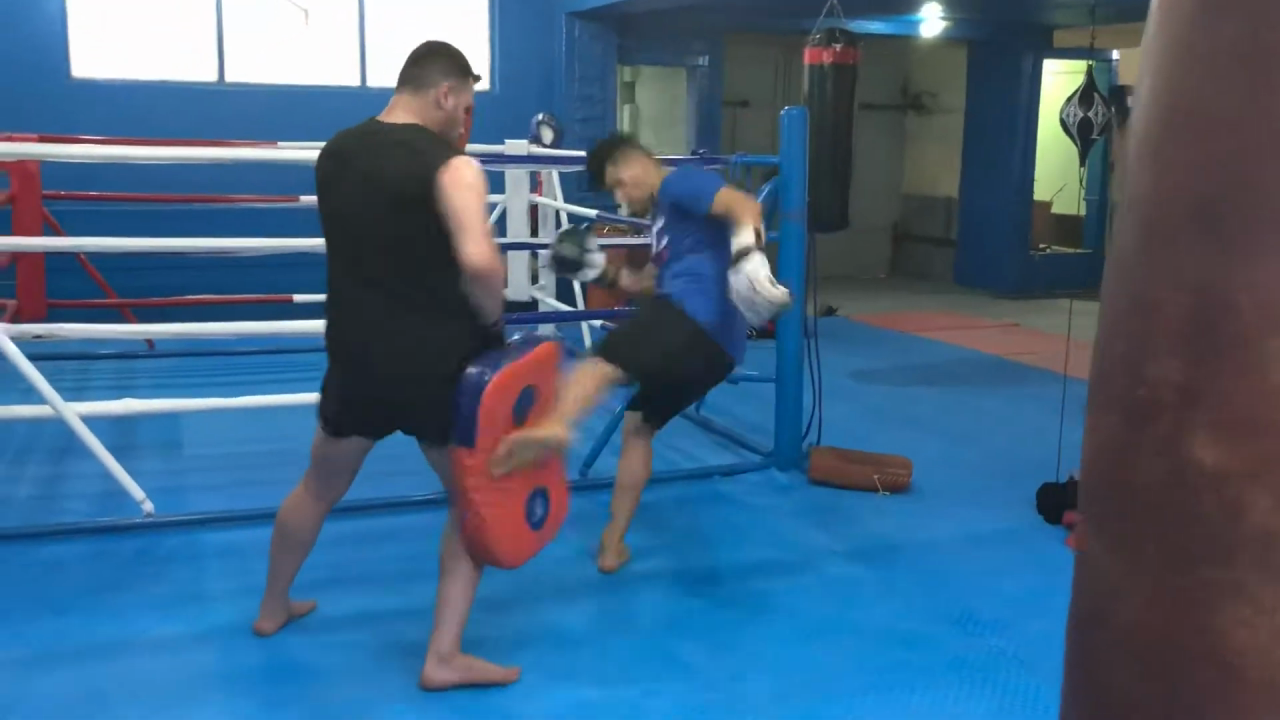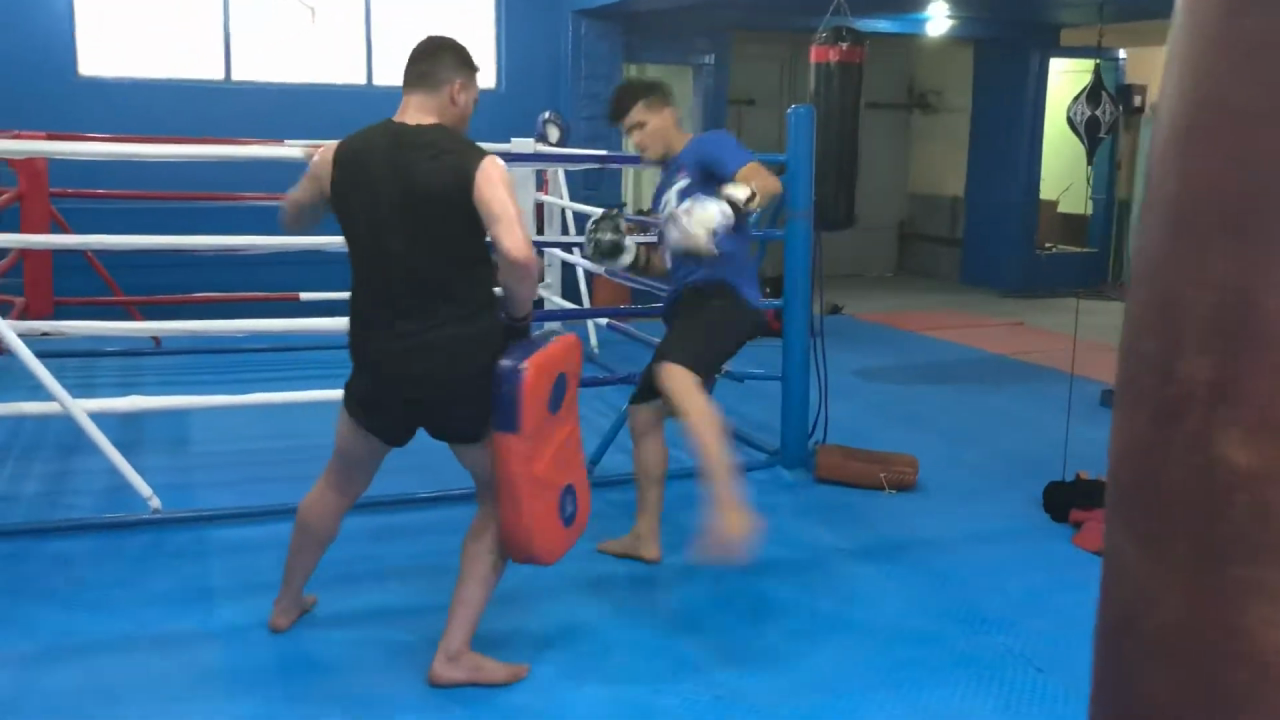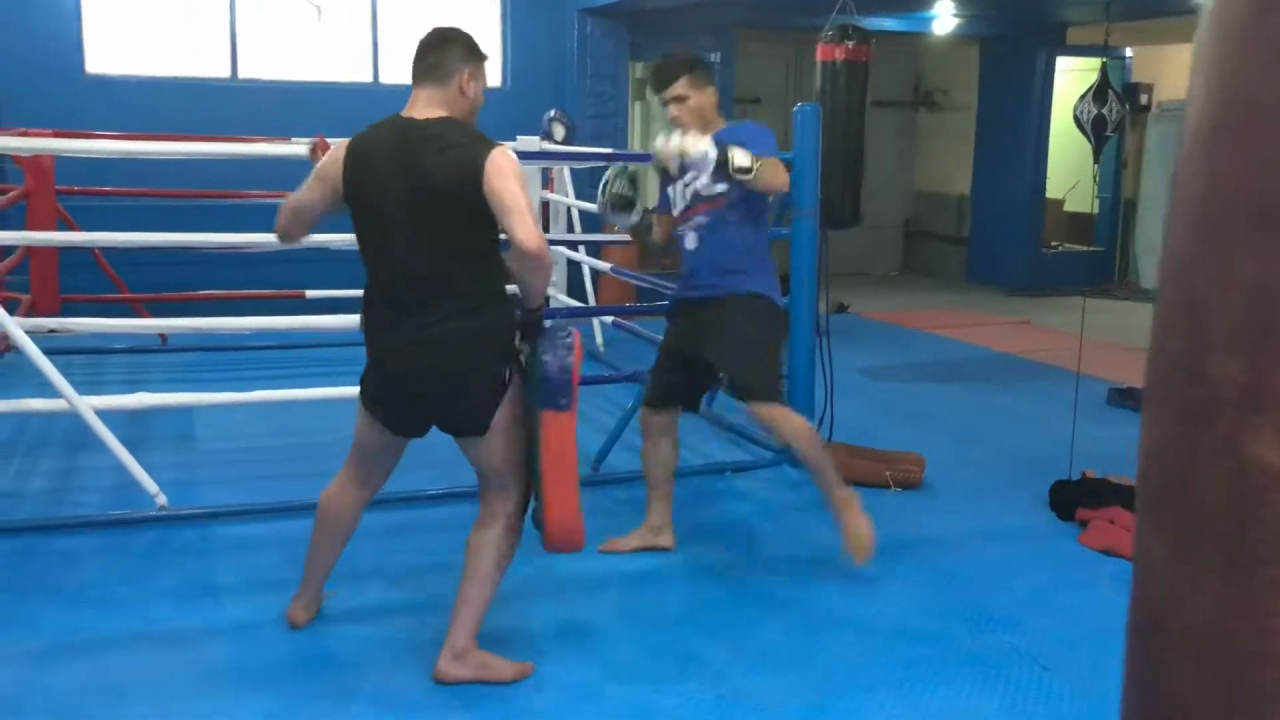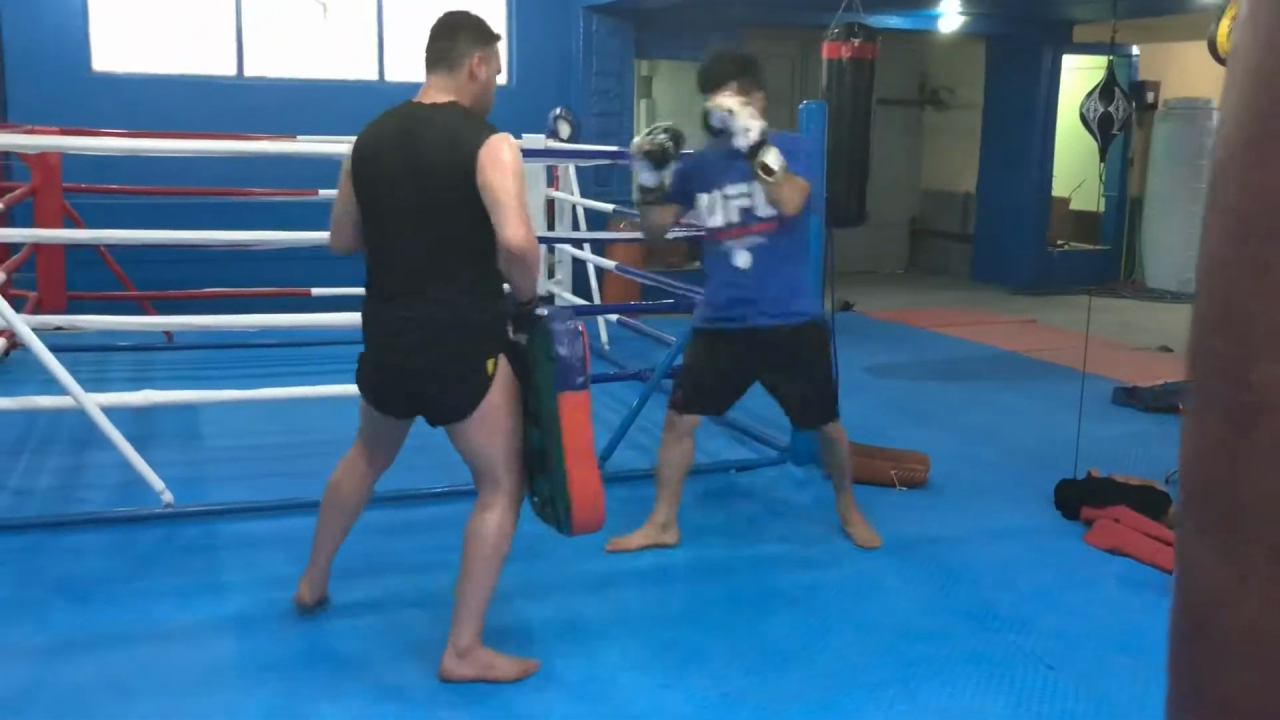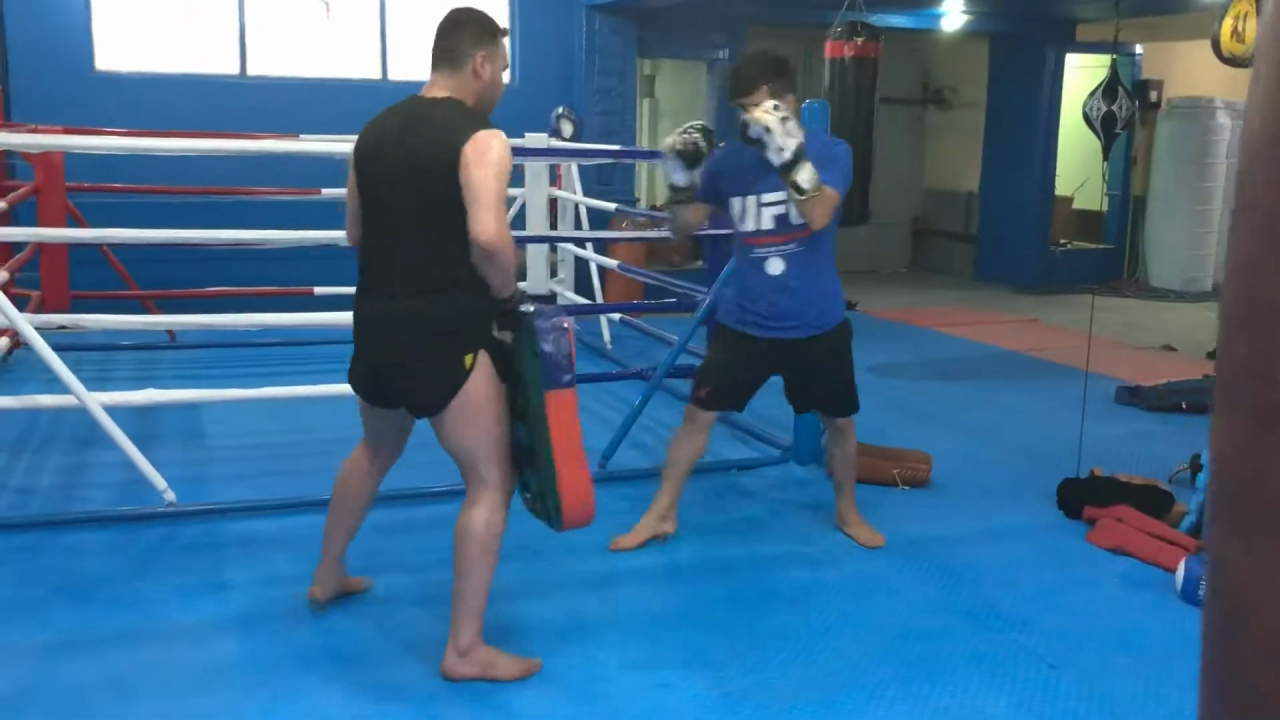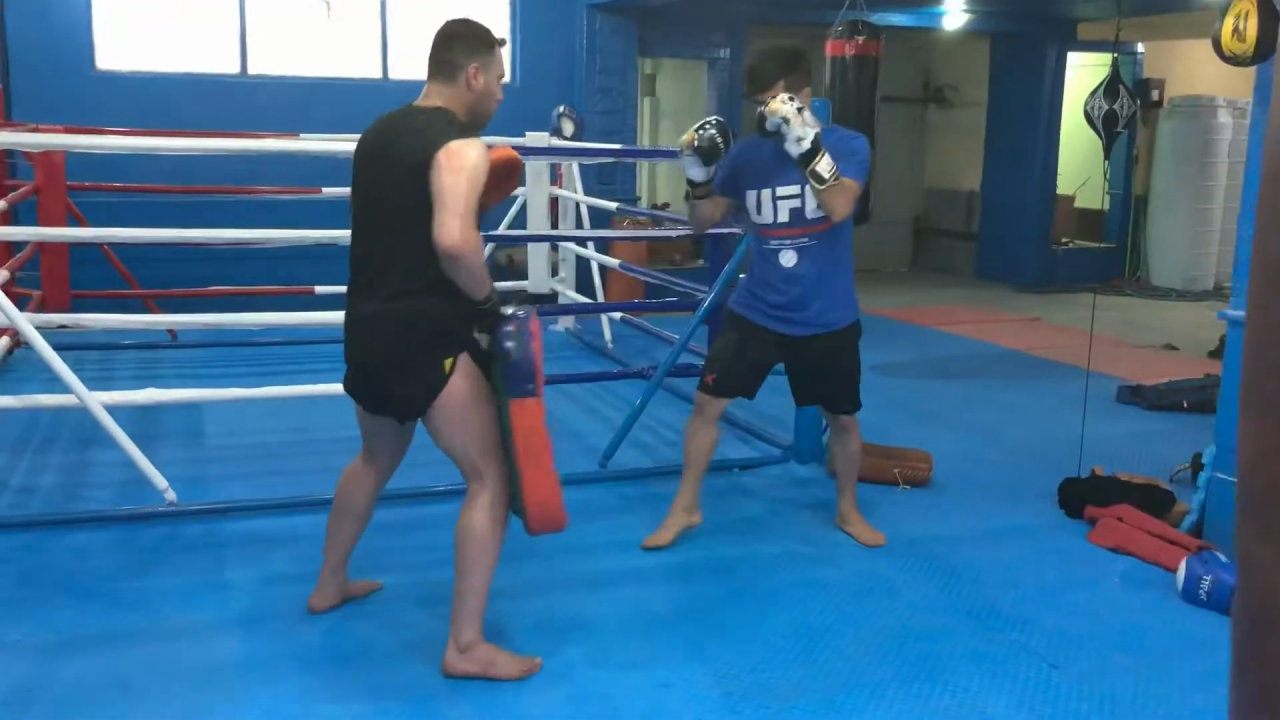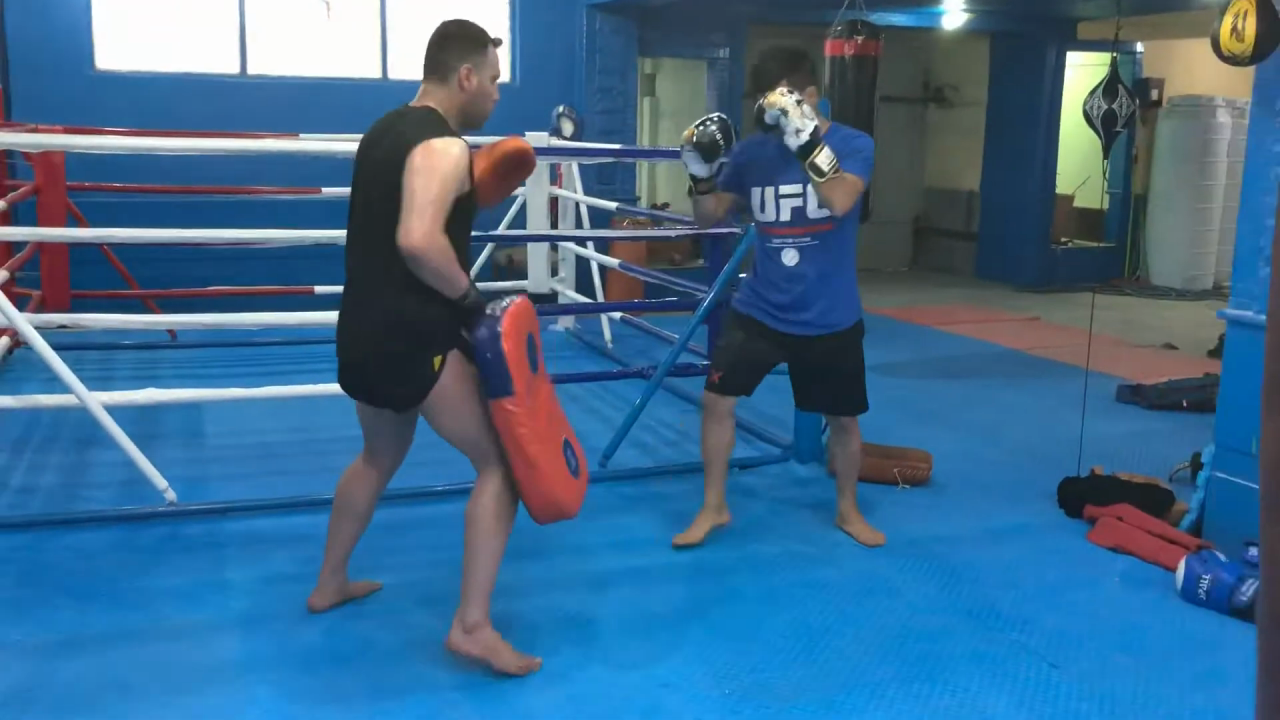
dt=0.1s
person 1, frame 1
left shoulder: (335, 151)
right shoulder: (454, 166)
right elbow: (480, 261)
right wrist: (489, 322)
left hip: (354, 361)
right hip: (436, 362)
left knee: (318, 489)
left ankle: (272, 607)
right ankle: (444, 656)
person 1, frame 2
left shoulder: (341, 154)
right shoulder: (478, 165)
left elbow: (291, 217)
right elbow: (518, 254)
right wrist: (521, 315)
left hip: (380, 361)
right hip: (465, 359)
left knee: (339, 485)
right knee: (504, 496)
left ankle: (286, 603)
right ankle: (454, 654)
person 1, frame 3
left shoulder: (355, 150)
right shoulder: (490, 155)
left elbow: (287, 230)
right elbow: (532, 247)
left wrist: (323, 172)
right wrist: (534, 307)
left hip: (395, 352)
right hip: (478, 354)
left knee: (360, 476)
right knee: (506, 492)
left ankle: (306, 599)
right ankle: (460, 653)
person 1, frame 4
left shoulder: (370, 138)
right shoulder: (489, 144)
left elbow: (342, 242)
right elbow: (517, 241)
right wrist: (527, 299)
left hip: (387, 337)
right hip: (463, 342)
left knee: (367, 457)
right knee: (501, 486)
left ankle: (313, 581)
right ankle: (464, 650)
person 1, frame 5
left shoulder: (377, 130)
right shoulder: (482, 138)
left elbow: (357, 232)
right elbow: (488, 238)
right wrist: (508, 294)
left hip: (378, 327)
right hip: (446, 335)
left knee: (375, 451)
right knee: (491, 481)
left ankle: (327, 576)
right ankle: (465, 648)
person 1, frame 6
left shoulder: (376, 135)
right shoulder: (461, 146)
right elbow: (453, 241)
right wrist: (485, 298)
left hip: (368, 329)
right hip: (430, 336)
left knee: (376, 459)
right knee: (489, 479)
left ankle: (330, 583)
right ankle: (467, 645)
person 1, frame 7
left shoulder: (385, 131)
right shoulder: (444, 145)
right elbow: (417, 240)
left wrist: (479, 190)
right wrist: (469, 295)
left hip: (364, 328)
right hip: (419, 334)
left knee: (379, 456)
right knee: (502, 462)
left ankle: (330, 583)
right ankle: (472, 625)
person 2, frame 1
left shoulder: (683, 184)
right shoulder: (664, 217)
left elbow: (745, 207)
right elbow: (644, 283)
left wrist: (749, 259)
right wrist: (594, 267)
left hip: (686, 316)
right hip: (714, 339)
left knee: (600, 368)
right knee: (639, 425)
left ankle: (553, 431)
right ankle: (613, 543)
person 2, frame 2
left shoulder: (710, 147)
right shoulder: (670, 183)
left elbow: (769, 184)
left wrist: (720, 210)
right wrist: (626, 254)
left hip: (719, 294)
right hip: (693, 302)
left knee: (673, 377)
right knee: (644, 414)
left ankle: (729, 505)
right ankle: (644, 533)
person 2, frame 3
left shoulder: (744, 135)
right shoulder: (674, 160)
left elbow: (776, 183)
right elbow: (659, 237)
left wrist: (714, 156)
right wrist: (632, 217)
left hip: (744, 300)
right hip: (693, 305)
left knee: (765, 408)
right knee: (656, 417)
left ankle: (844, 503)
right ankle: (657, 527)
person 2, frame 4
left shoulder: (765, 149)
right shoulder: (695, 162)
left elbow: (790, 202)
right elbow: (655, 228)
left wrist: (753, 139)
right wrist: (648, 178)
left hip: (789, 320)
right hip: (722, 320)
left knee: (825, 424)
right knee: (680, 420)
left ankle: (848, 507)
right ankle: (662, 523)
person 2, frame 5
left shoulder: (829, 151)
right shoulder: (729, 159)
left elbow: (818, 217)
right elbow: (684, 229)
left wrist: (786, 151)
right wrist: (681, 177)
left hip: (817, 323)
right hip: (744, 322)
left knee: (840, 421)
right knee: (698, 414)
left ankle: (846, 511)
right ankle: (661, 515)
person 2, frame 6
left shoulder: (849, 145)
right shoulder: (747, 152)
left elbow: (839, 208)
right elbow: (704, 223)
left wrist: (804, 140)
right wrist: (699, 173)
left hip: (828, 318)
right hip: (756, 312)
left knee: (844, 417)
right knee: (708, 402)
left ankle: (848, 510)
right ankle: (685, 507)
person 2, frame 7
left shoulder: (854, 144)
right shoulder: (753, 150)
left elbow: (839, 202)
right elbow: (709, 217)
left wrist: (804, 135)
right wrist: (701, 169)
left hip: (831, 316)
right hip: (760, 310)
left knee: (845, 418)
right knee: (717, 399)
left ankle: (847, 510)
right ankle: (714, 507)
